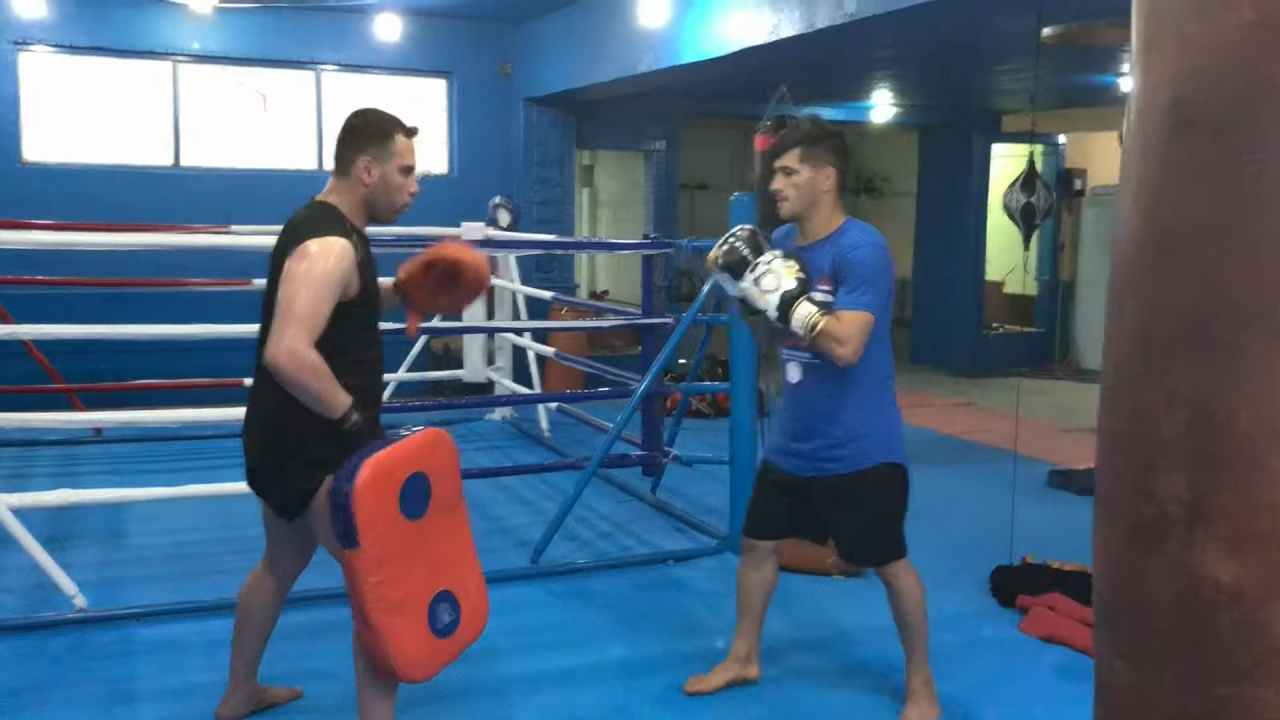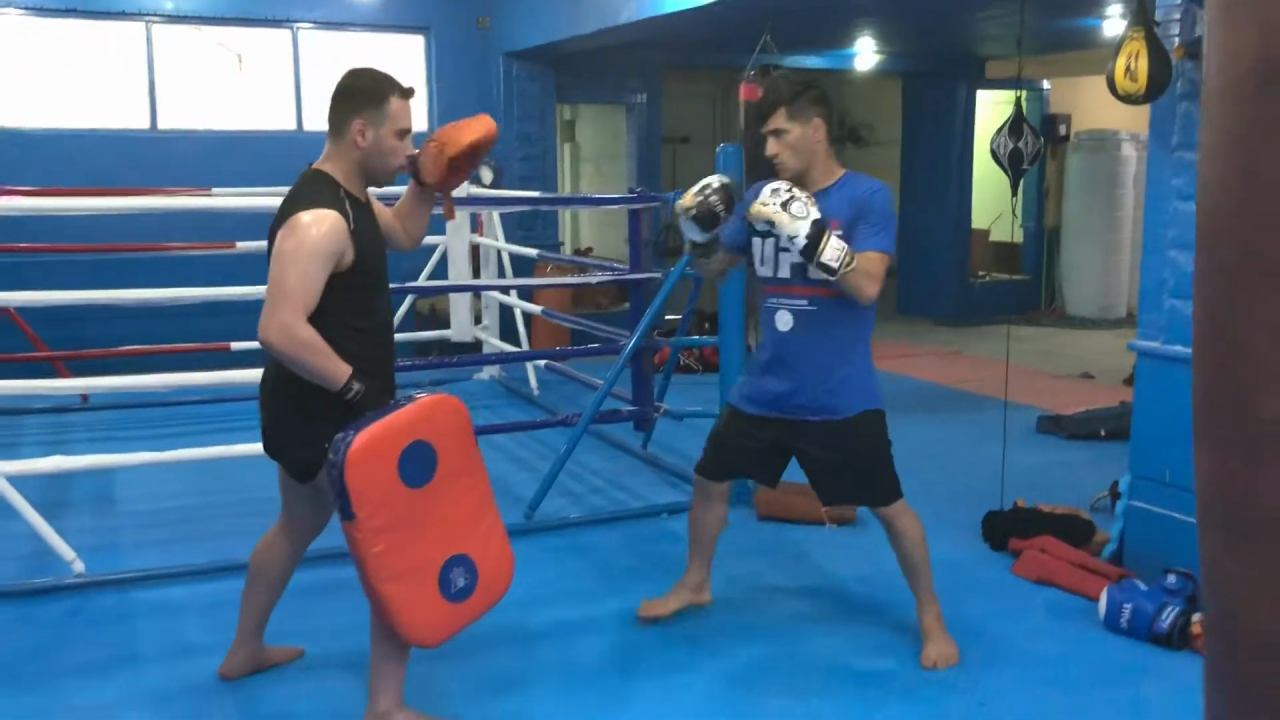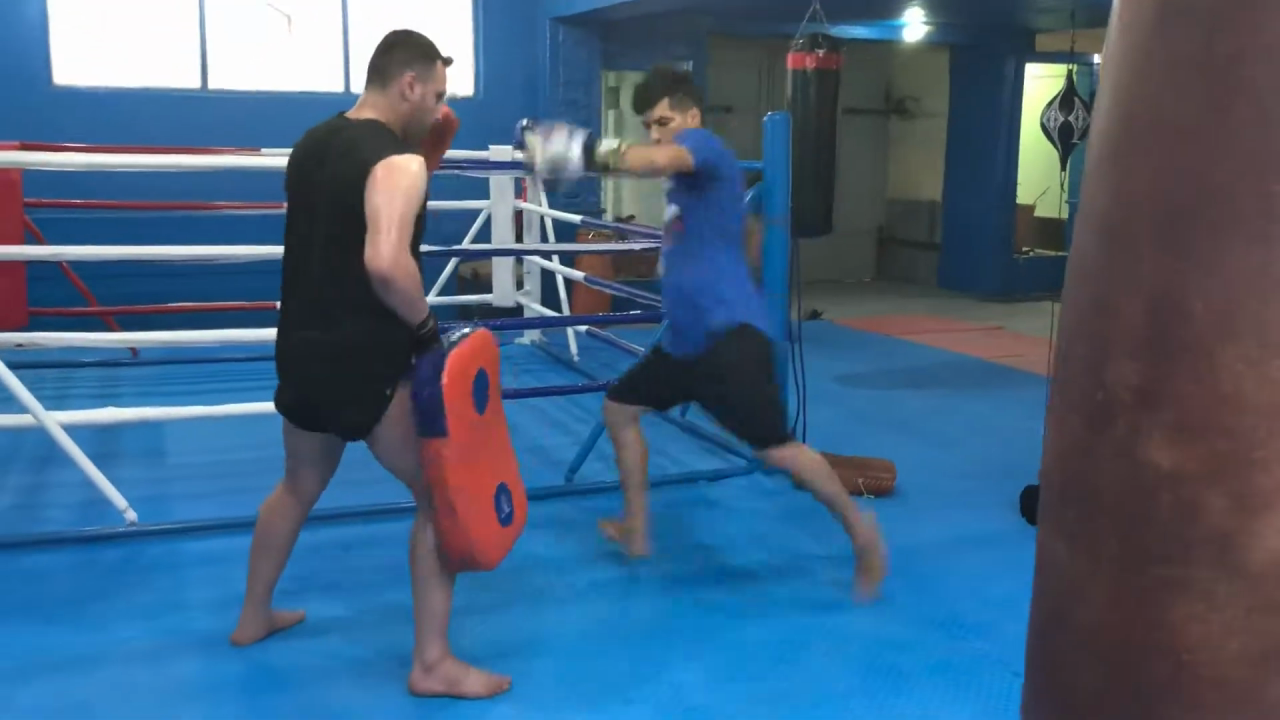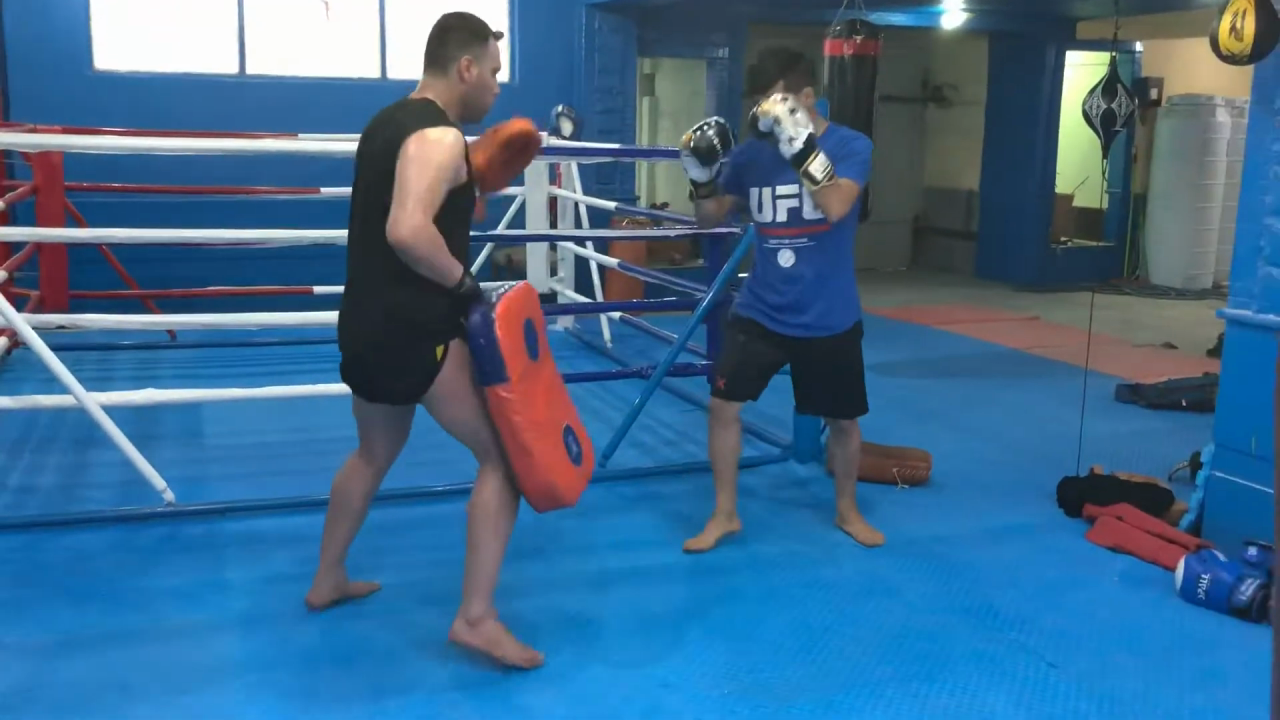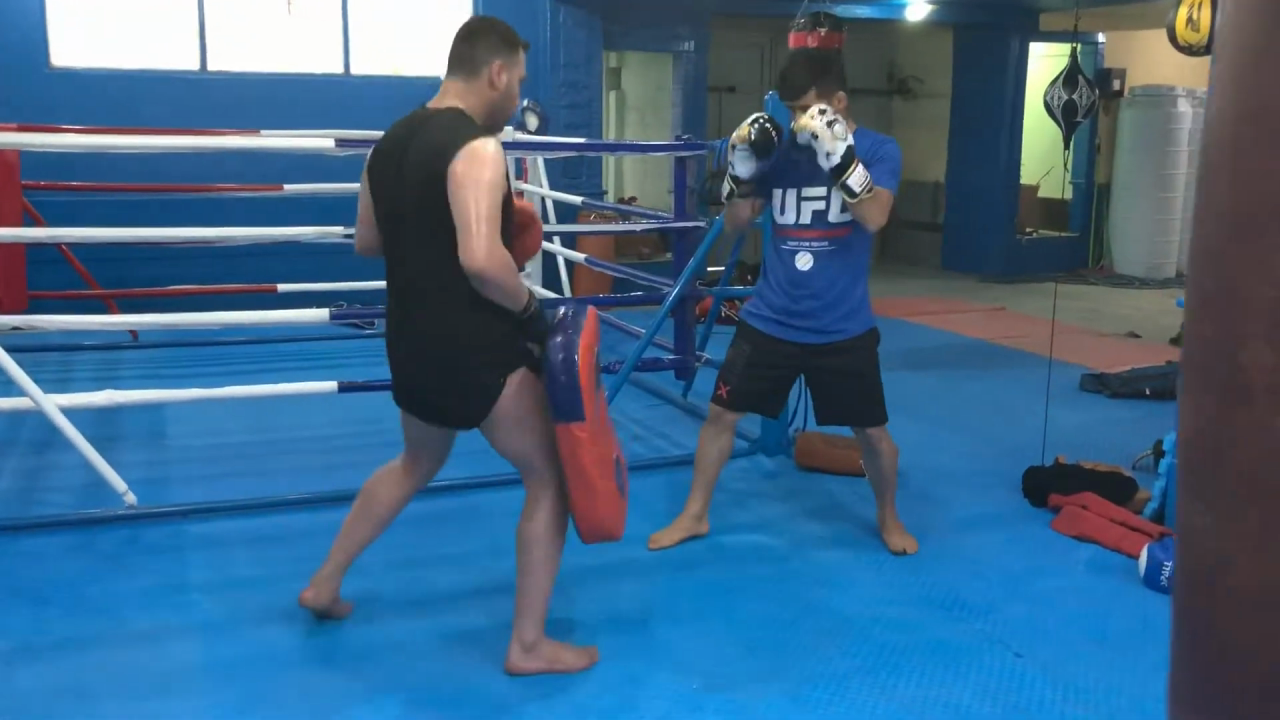
dt=1s
person 1, frame 1
left shoulder: (320, 226)
right shoulder: (331, 245)
right elbow: (288, 353)
left wrist: (403, 288)
right wrist: (355, 418)
left hip: (284, 439)
right hip: (312, 447)
left knee: (281, 564)
person 1, frame 2
left shoulder: (349, 195)
right shoulder: (320, 218)
left elbow: (405, 234)
right elbow: (280, 330)
left wrist: (431, 181)
right wrist: (358, 388)
left hip: (312, 408)
right hip: (329, 413)
left knee: (297, 526)
left ankle: (244, 650)
person 1, frame 3
left shoulder: (313, 143)
right shoulder: (399, 162)
right elbow: (385, 262)
right wrist: (425, 325)
left hip: (301, 350)
right hip: (366, 361)
left knee: (298, 488)
left ankle: (253, 617)
right ankle: (433, 665)
person 1, frame 4
left shoulder: (385, 123)
right shoulder: (439, 136)
right elbow: (407, 232)
left wrist: (476, 179)
right wrist: (464, 284)
left hip: (365, 321)
right hip: (419, 326)
left knee: (374, 453)
right knee: (503, 455)
left ankle: (328, 580)
right ankle: (476, 617)
person 1, frame 5
left shoulder: (390, 143)
right shoulder: (478, 148)
left elbow: (369, 242)
right elbow: (480, 260)
right wrist: (529, 307)
left hip: (411, 341)
right hip: (479, 347)
left knee: (416, 465)
right knee: (550, 478)
left ankle: (324, 585)
right ankle: (529, 644)
person 2, frame 1
left shoulder: (863, 249)
right shoulder: (784, 239)
left elbow: (846, 346)
left wrist: (785, 296)
right wrist: (747, 287)
left hip: (860, 447)
right hip: (793, 440)
left knee: (890, 563)
right knee: (757, 542)
right ankle: (743, 656)
person 2, frame 2
left shoulder: (868, 197)
right shoulder: (763, 198)
left elbow: (867, 287)
right elbow: (712, 269)
left wrist: (807, 230)
right wrist: (699, 230)
left hip: (840, 397)
right hip: (765, 387)
left knee: (888, 505)
right knee: (710, 481)
left ankle: (930, 617)
right ankle: (694, 584)
person 2, frame 3
left shoulder: (703, 146)
right shoulder: (691, 175)
left elbow: (652, 159)
left wrist: (580, 150)
left hip: (727, 331)
right hip: (684, 336)
left knee: (775, 449)
right knee: (619, 408)
left ankle: (858, 530)
right ankle: (635, 526)
person 2, frame 4
left shoulder: (850, 145)
right shoulder: (752, 152)
left elbow: (836, 206)
right elbow: (710, 218)
left wrist: (800, 142)
right wrist: (701, 172)
left hip: (830, 318)
right hip: (760, 312)
left knee: (844, 420)
right knee: (723, 405)
left ankle: (847, 509)
right ankle: (725, 514)
person 2, frame 5
left shoulder: (878, 149)
right shoulder: (782, 149)
left elbow: (874, 218)
right elbow: (734, 224)
left wrist: (840, 153)
right wrist: (742, 167)
left hip: (843, 328)
right hip: (770, 321)
left knee: (872, 430)
right knee: (722, 413)
left ankle: (888, 517)
right ankle: (695, 515)
